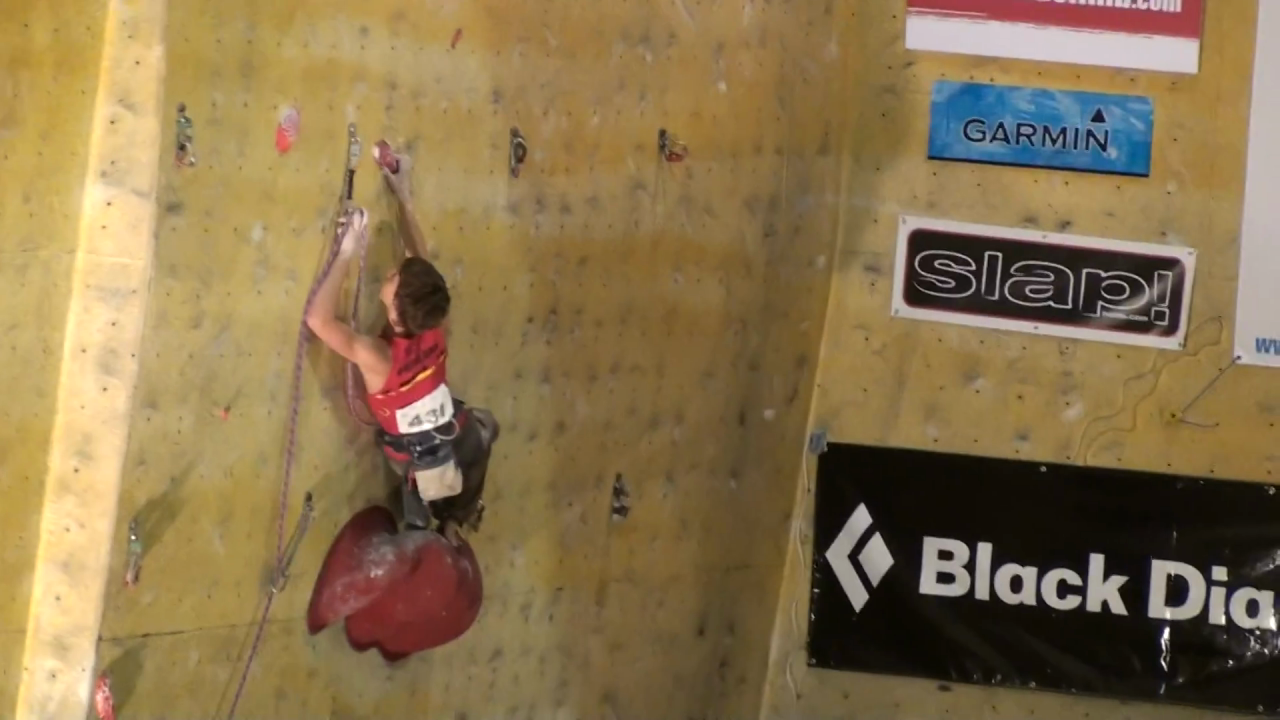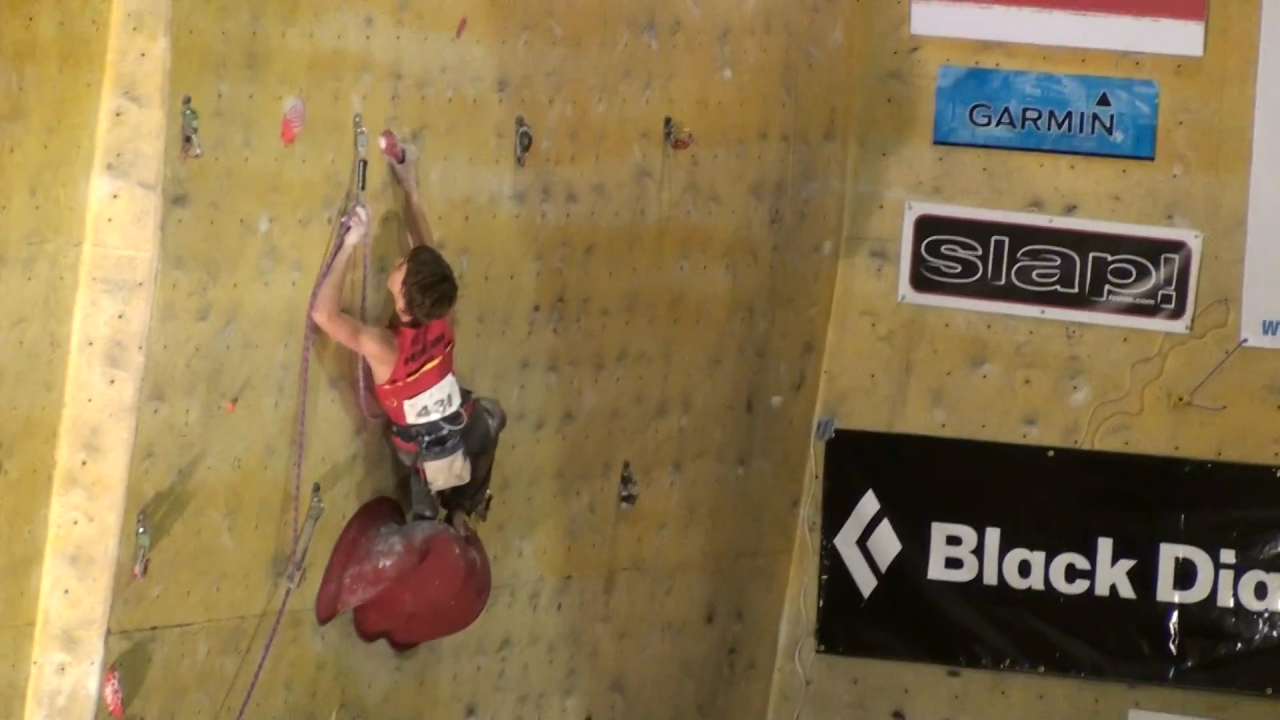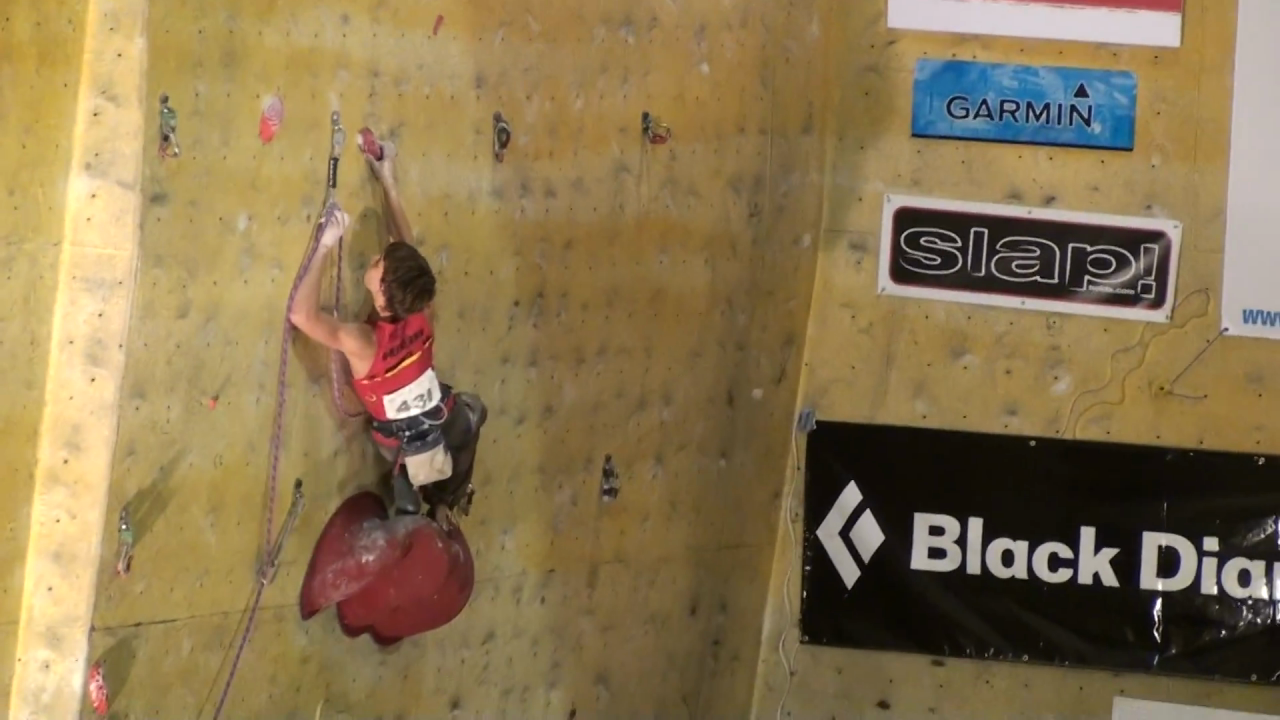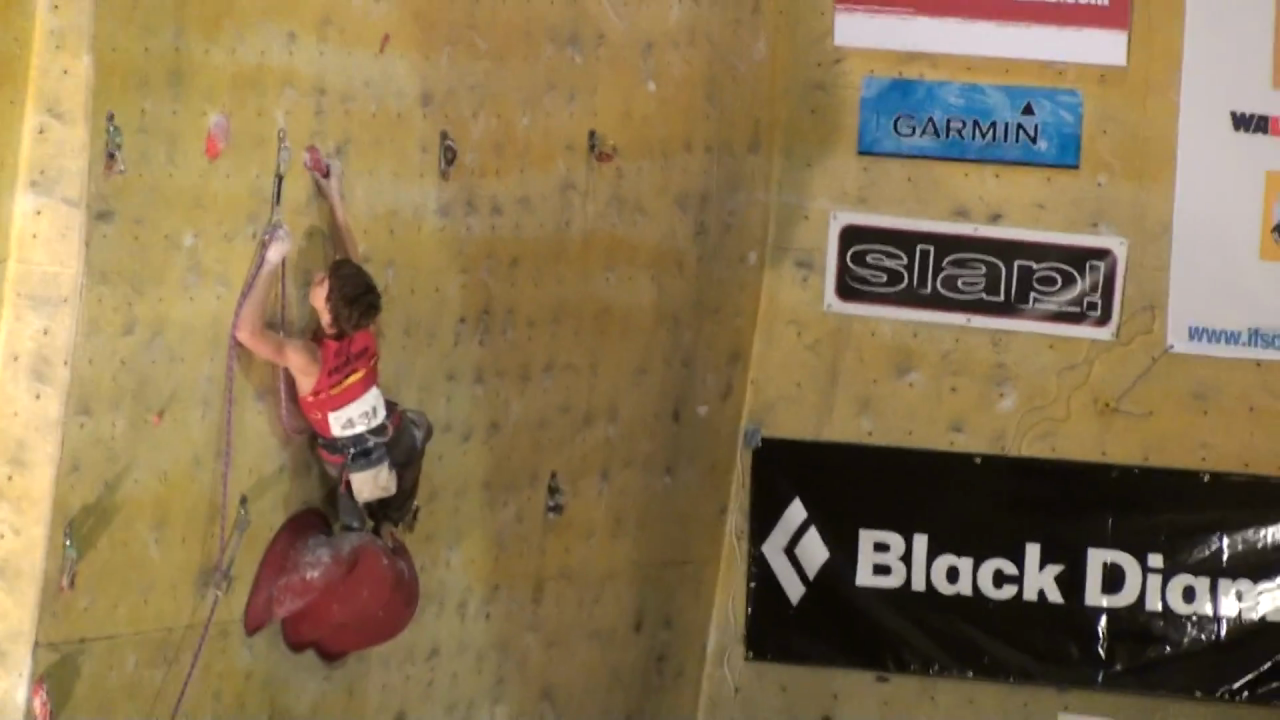
dt=0.4s
person 1, frame 1
left shoulder: (377, 357)
right shoulder: (435, 329)
left elbow: (318, 319)
right elbow: (420, 261)
left wrist: (347, 252)
right wrist: (403, 195)
left hip: (421, 466)
right hip: (459, 443)
right knee: (484, 422)
right ankle: (455, 517)
person 1, frame 2
left shoulder: (385, 347)
right shoulder: (442, 319)
left elbow: (323, 314)
right elbow: (426, 250)
left wrist: (349, 245)
right wrist: (410, 185)
left hip: (429, 455)
right hip: (469, 435)
right knee: (492, 412)
right ankle: (464, 507)
person 1, frame 3
left shoulder: (363, 343)
right shoulder: (421, 314)
left elbow: (301, 314)
right elbow: (406, 247)
left wrist: (325, 245)
right wrist: (387, 182)
left hip: (409, 449)
right hip: (448, 427)
right knee: (473, 407)
right ankle: (446, 500)
person 1, frame 4
left shoulder: (308, 359)
right shoulder: (366, 330)
left elbow: (246, 332)
right elbow: (352, 265)
left wrist: (271, 263)
right wrist: (334, 199)
left hip: (353, 467)
right hip: (392, 445)
right knee: (418, 425)
right ankle: (391, 517)
